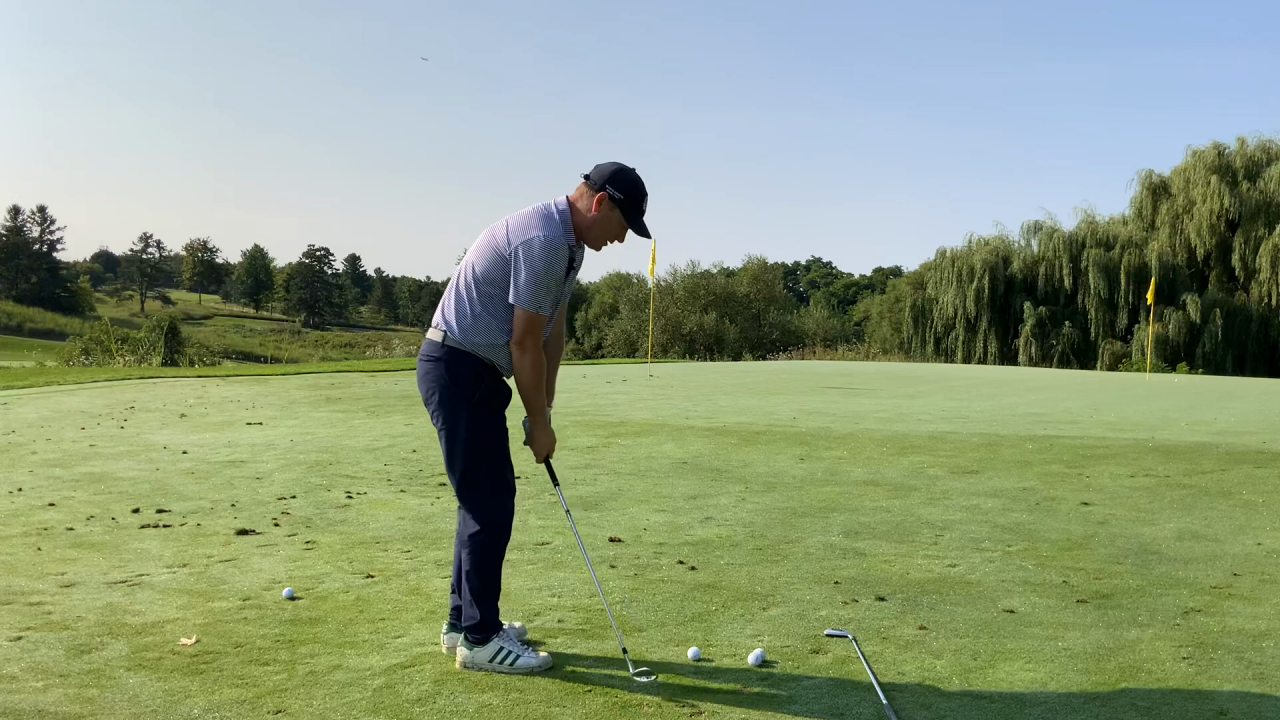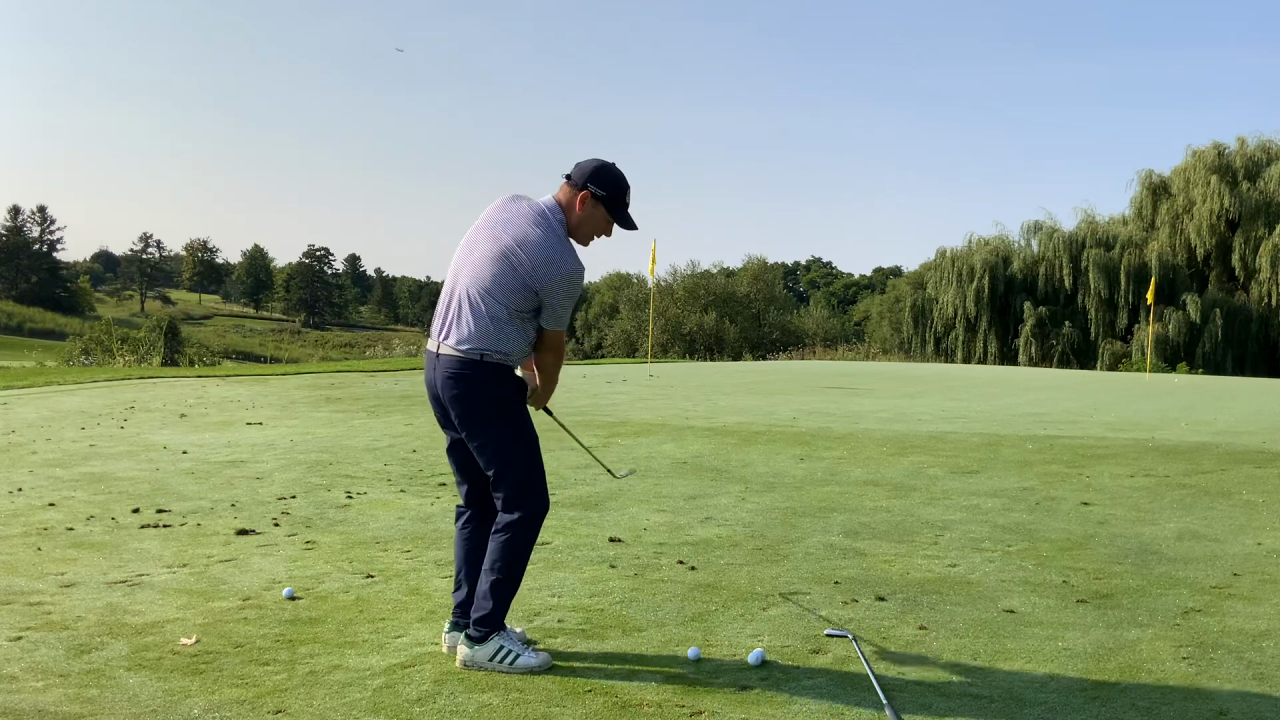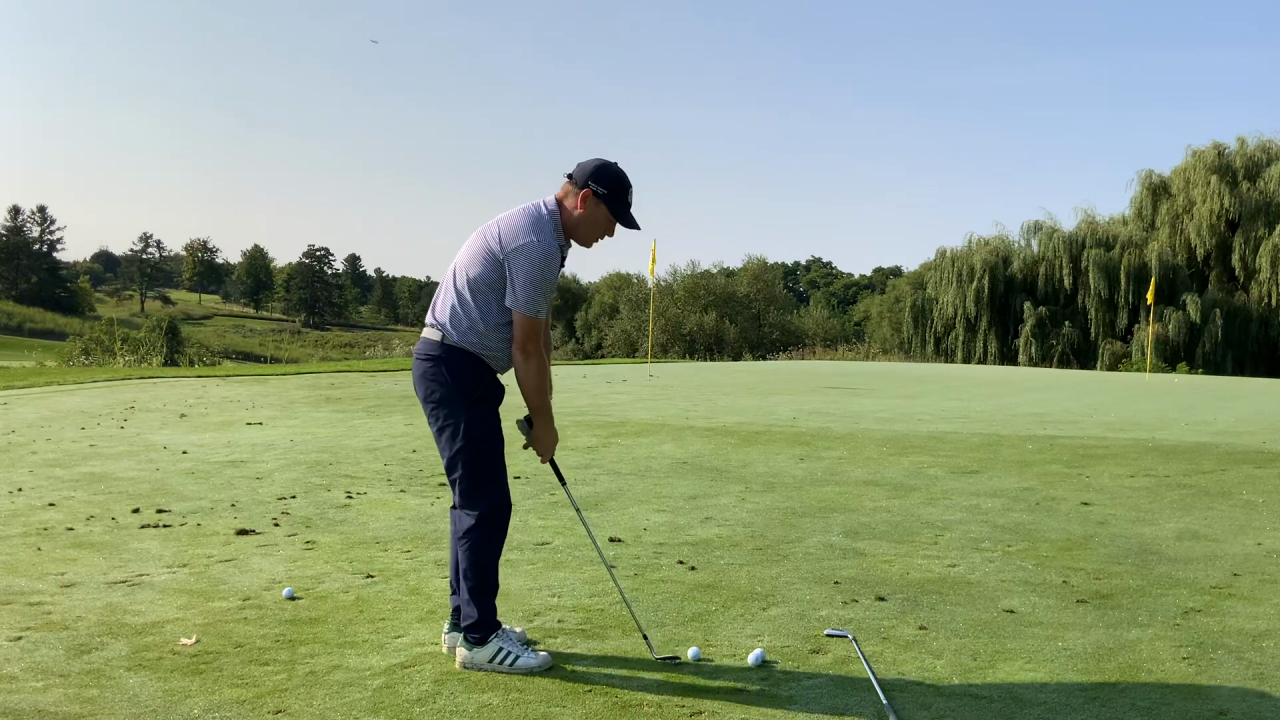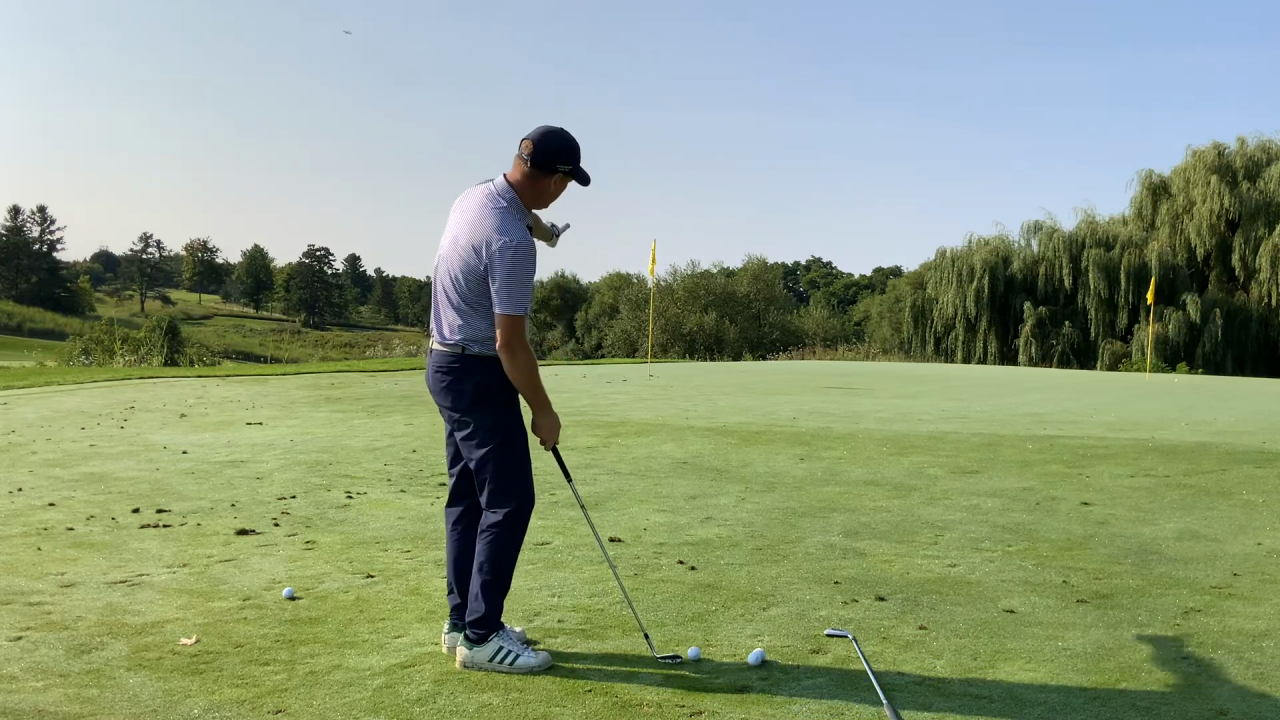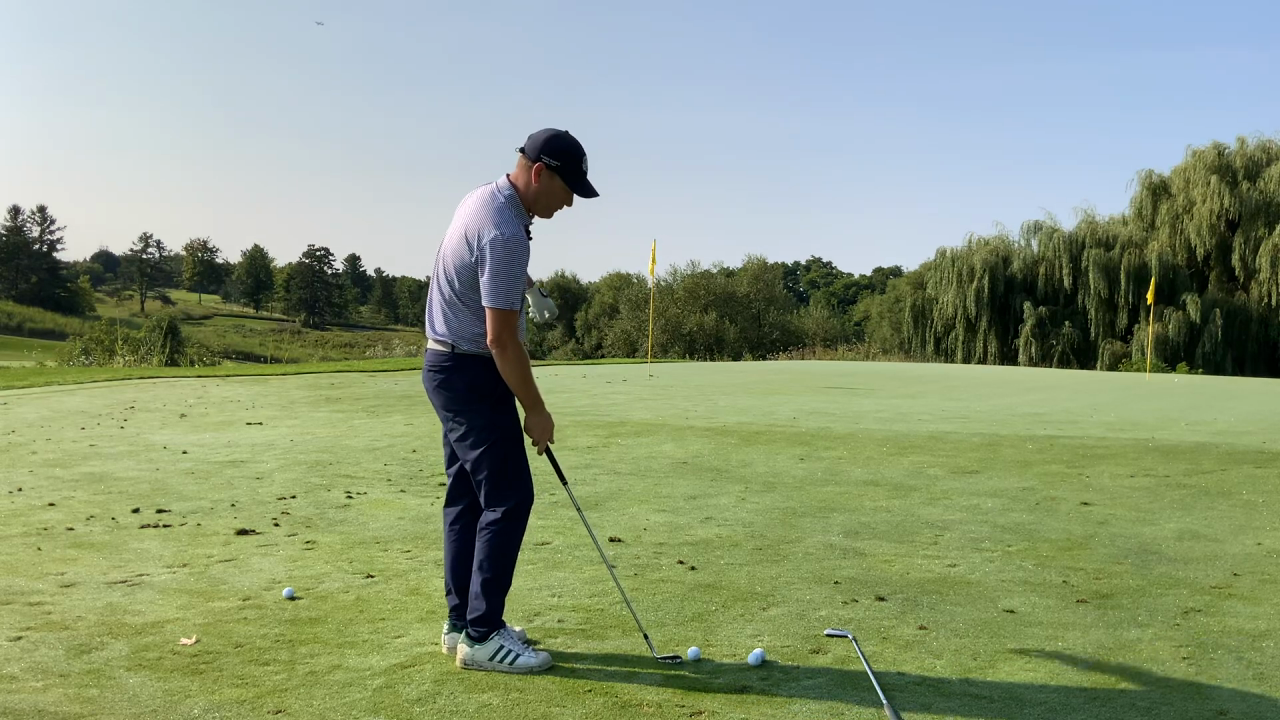
dt=1s
person 1, frame 1
left shoulder: (568, 247)
right shoulder: (543, 239)
left elbow: (551, 333)
right elbow: (524, 342)
left wrist: (545, 412)
right wrist: (540, 423)
left hip: (474, 374)
right hip: (458, 371)
left knee: (487, 498)
right knee: (489, 503)
left ankle: (465, 621)
right ankle: (480, 638)
person 1, frame 2
left shoulder: (510, 205)
right shoulder: (564, 265)
right elbow: (551, 346)
left wrist: (523, 367)
right wrist: (543, 390)
left hip: (441, 365)
right hip: (483, 380)
left knee: (480, 500)
right knee: (524, 503)
left ankle: (465, 622)
right ankle: (482, 636)
person 1, frame 3
left shoulder: (540, 229)
right shoulder: (537, 243)
left elbow: (538, 327)
right elbow: (525, 347)
left wrist: (541, 406)
right wrist: (543, 423)
left hip: (456, 367)
right hip: (455, 370)
left knee: (473, 498)
right knee: (487, 503)
left ankle: (465, 621)
right ankle: (478, 637)
person 1, frame 4
left shoulder: (478, 194)
right shoulder: (510, 241)
right elbow: (510, 343)
left wrist: (546, 232)
right wrist: (543, 411)
left hip: (450, 366)
right hip: (478, 376)
left knee: (469, 497)
right knee: (508, 501)
left ankle: (463, 621)
right ankle: (479, 636)
person 1, frame 5
left shoulder: (487, 199)
right shoulder: (503, 232)
right elbow: (501, 340)
left wrist: (528, 287)
right wrist: (536, 409)
left hip: (454, 368)
right hip: (469, 375)
left knee: (469, 496)
right knee: (508, 498)
left ankle: (463, 621)
right ankle: (482, 633)
